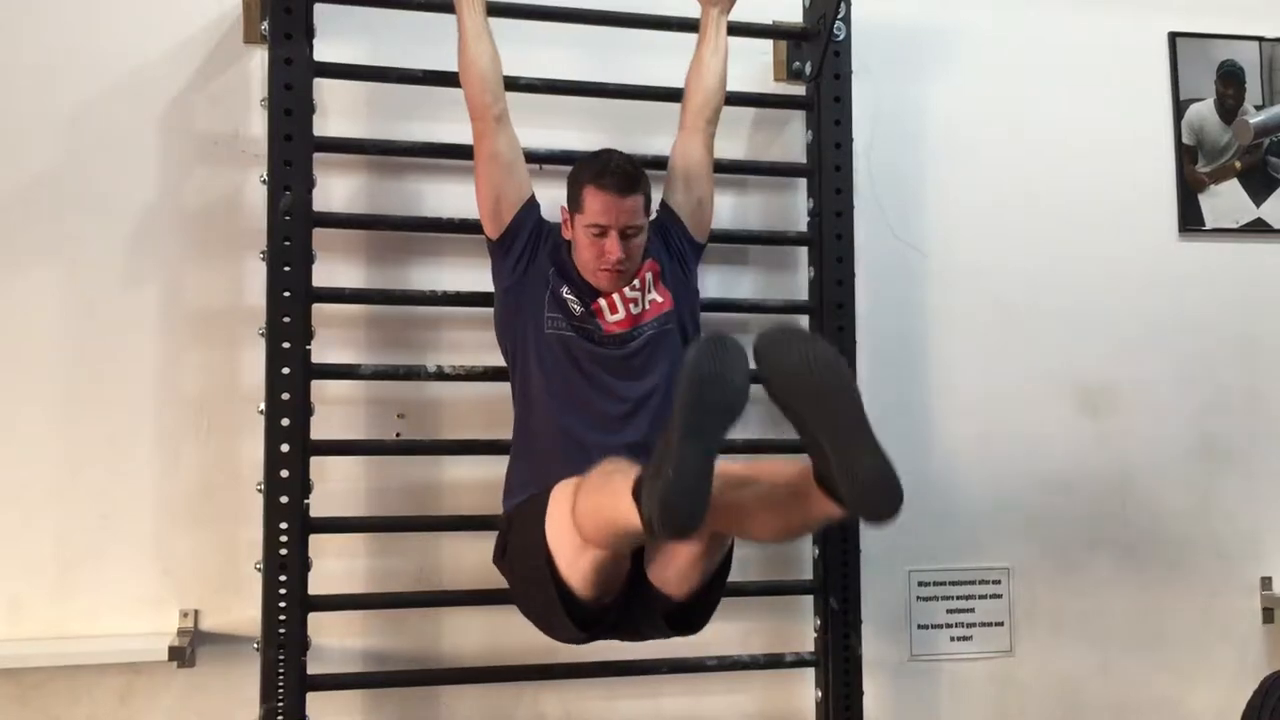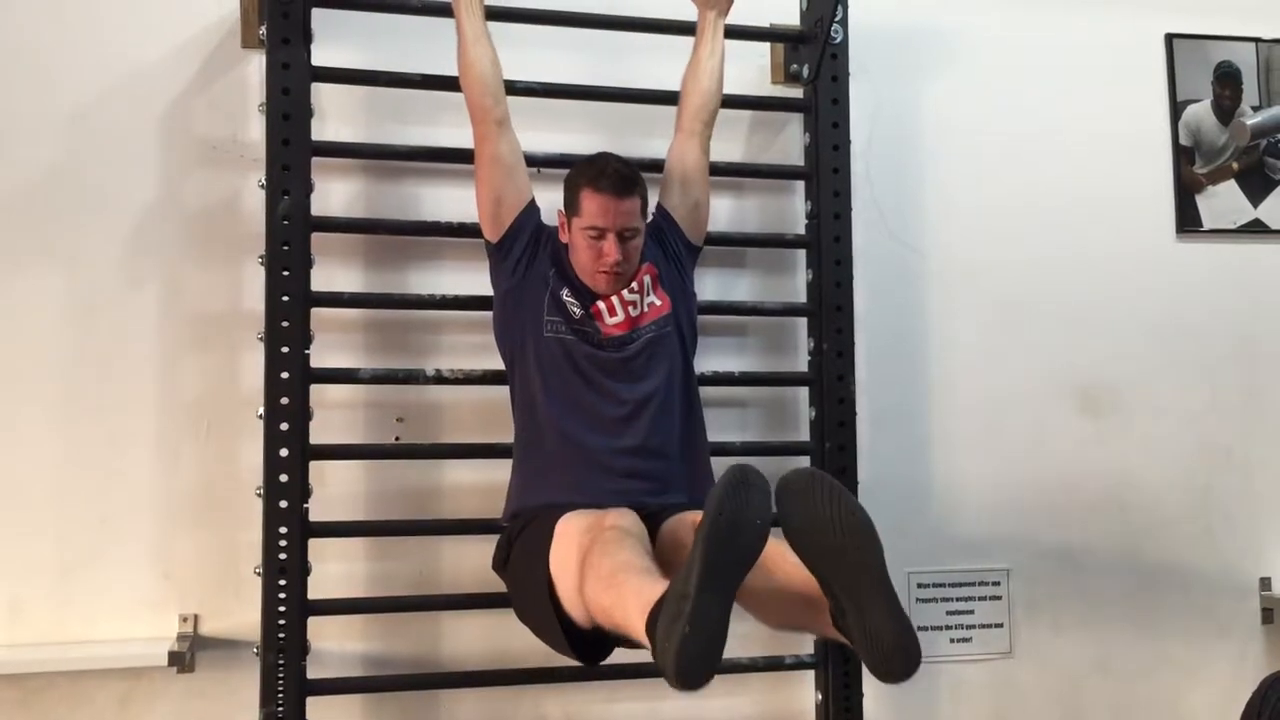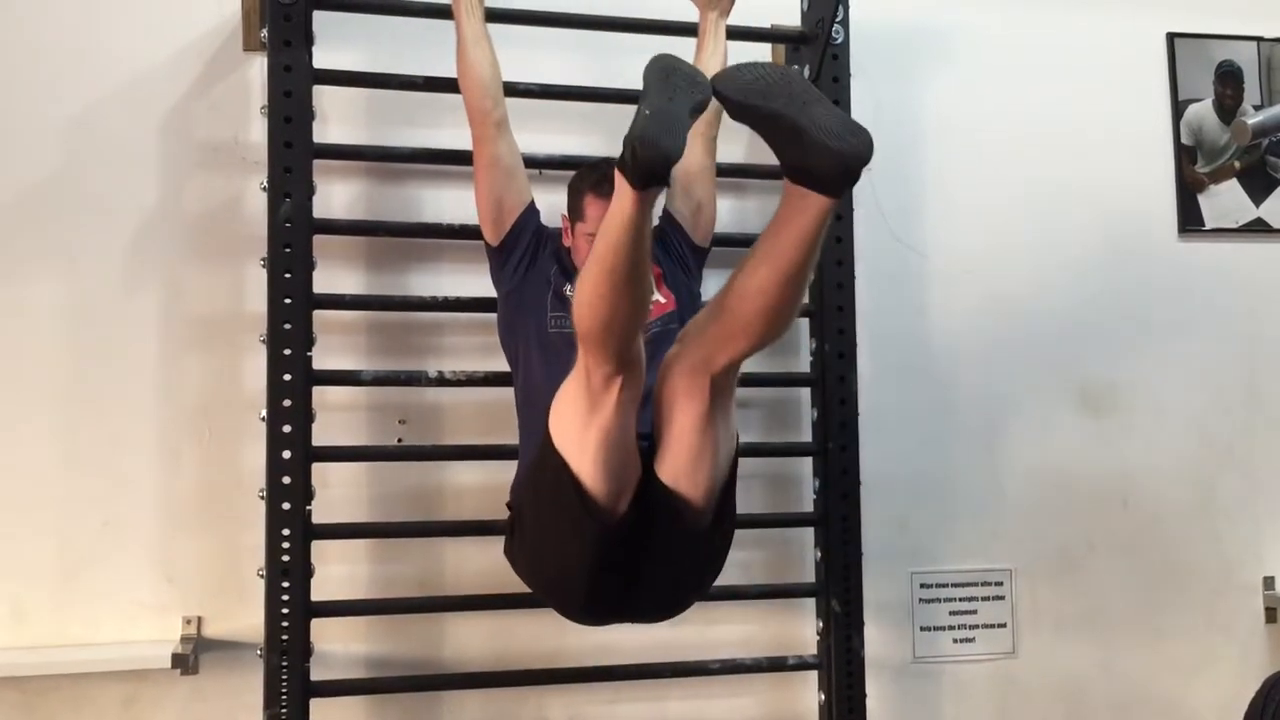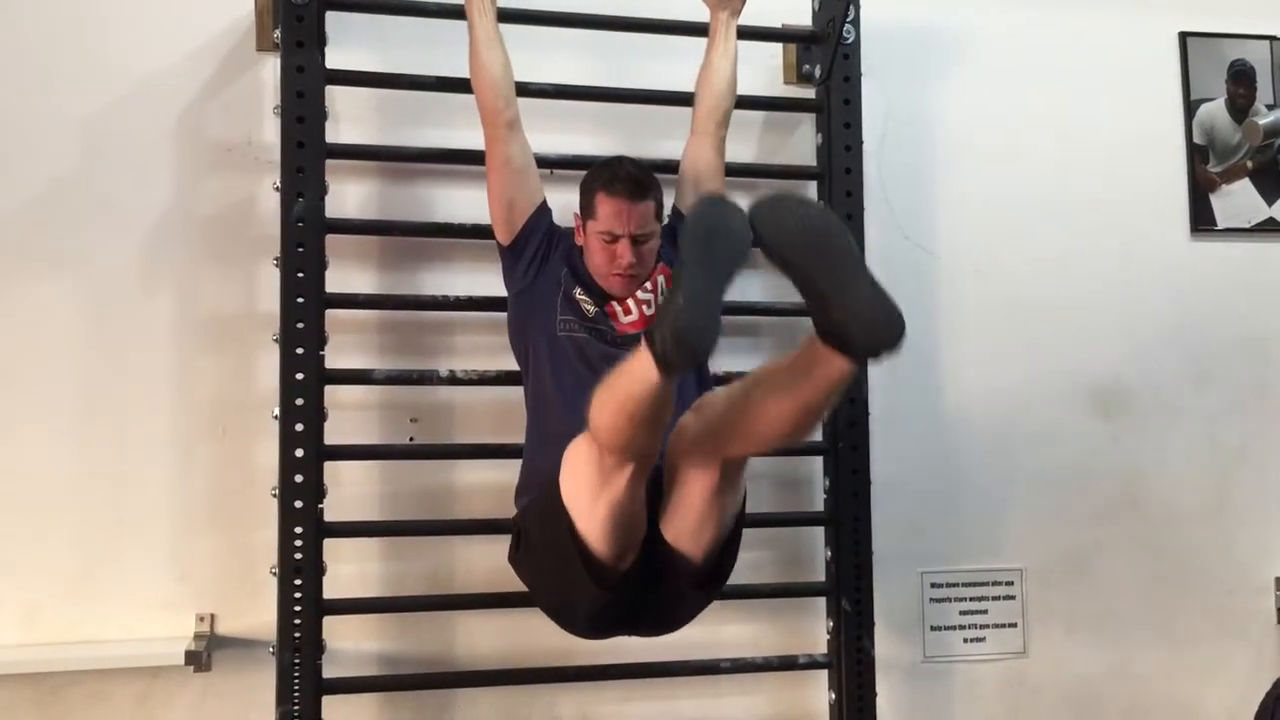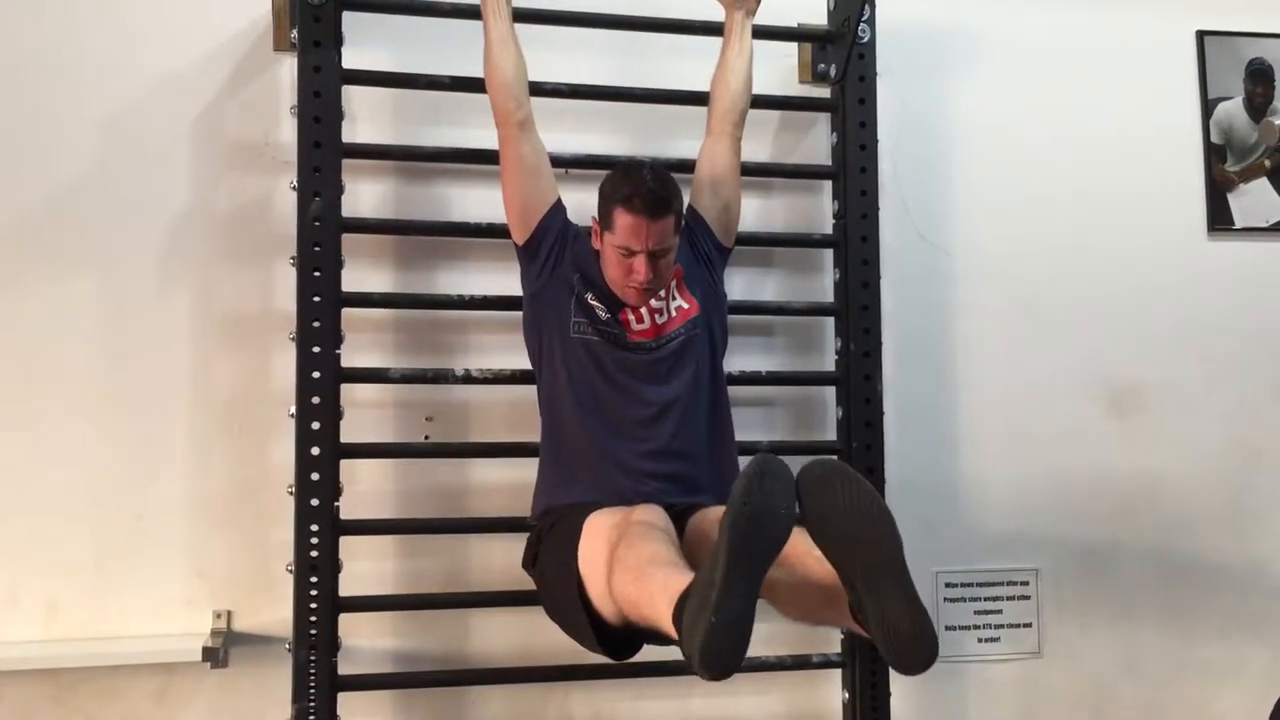
dt=1s
person 1, frame 1
left shoulder: (670, 262)
right shoulder: (530, 266)
left elbow: (698, 127)
right elbow: (490, 119)
right hip: (556, 541)
left knee: (708, 485)
right knee: (611, 481)
left ankle: (837, 484)
right ankle: (671, 492)
person 1, frame 2
left shoulder: (667, 266)
right shoulder: (529, 270)
left elbow: (693, 132)
right elbow: (492, 123)
left hip: (671, 527)
right hip: (559, 541)
left knee: (712, 540)
right knee: (614, 537)
left ankle: (849, 608)
right ankle: (678, 618)
person 1, frame 3
left shoulder: (670, 265)
right shoulder: (530, 269)
left elbow: (702, 135)
right elbow: (489, 126)
left hip: (676, 548)
right hip: (572, 544)
left knee: (699, 356)
right knee: (610, 355)
left ankle: (815, 178)
person 1, frame 4
left shoulder: (679, 261)
right shoulder: (542, 270)
left elbow: (710, 130)
right elbow: (502, 126)
left hip: (680, 563)
right hip: (575, 553)
left knee: (708, 424)
right knee: (617, 412)
left ankle: (843, 337)
right ankle: (674, 344)
person 1, frame 5
left shoulder: (699, 267)
right shoulder: (556, 270)
left elbow: (724, 131)
right elbow: (516, 126)
left hip: (698, 526)
right hip: (586, 536)
left knee: (741, 537)
right knee: (641, 532)
left ankle: (870, 602)
right ankle: (701, 609)
